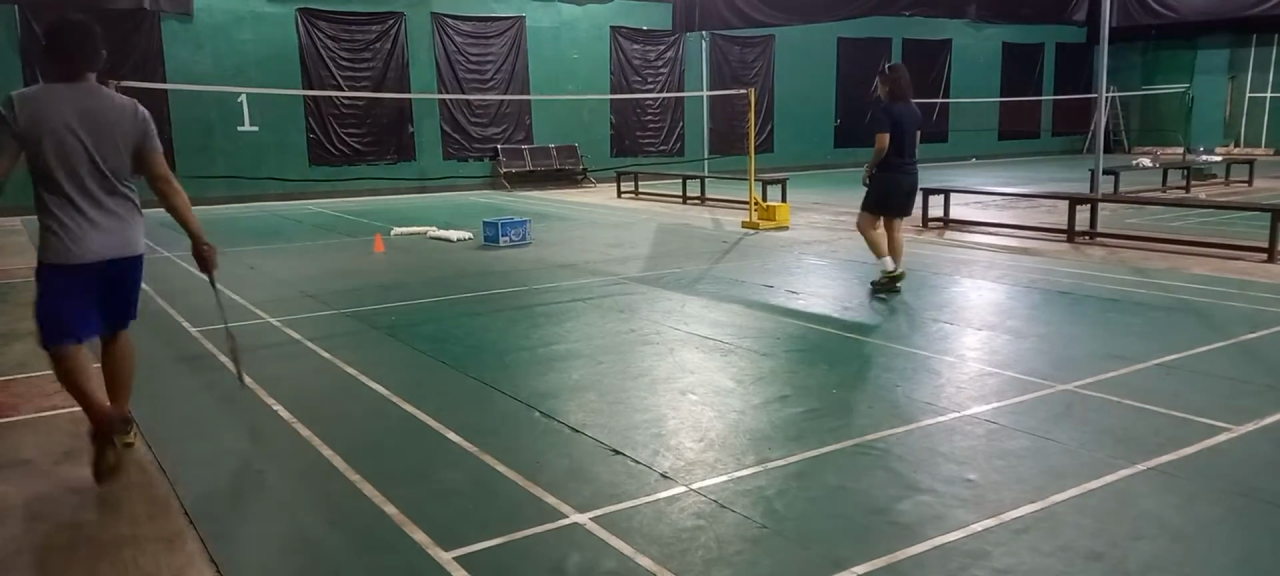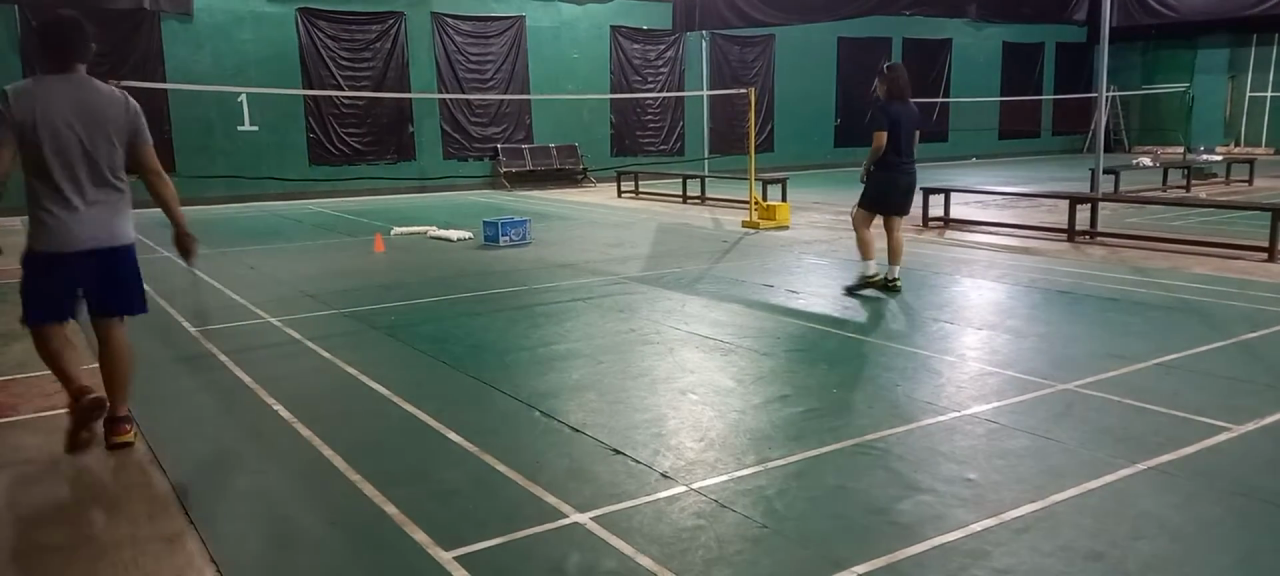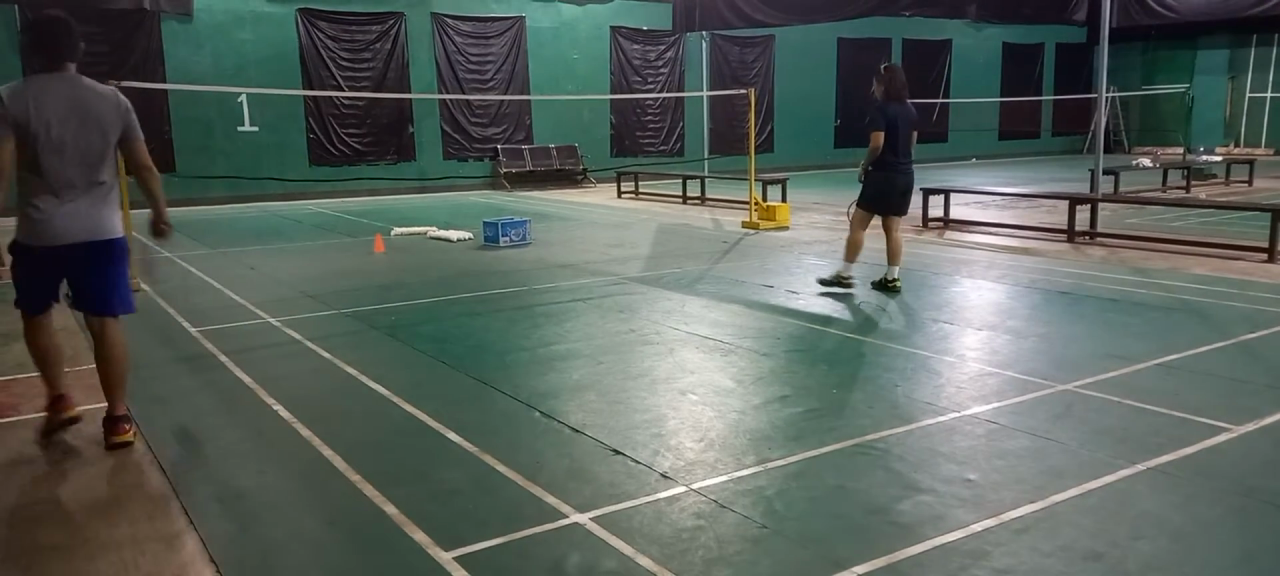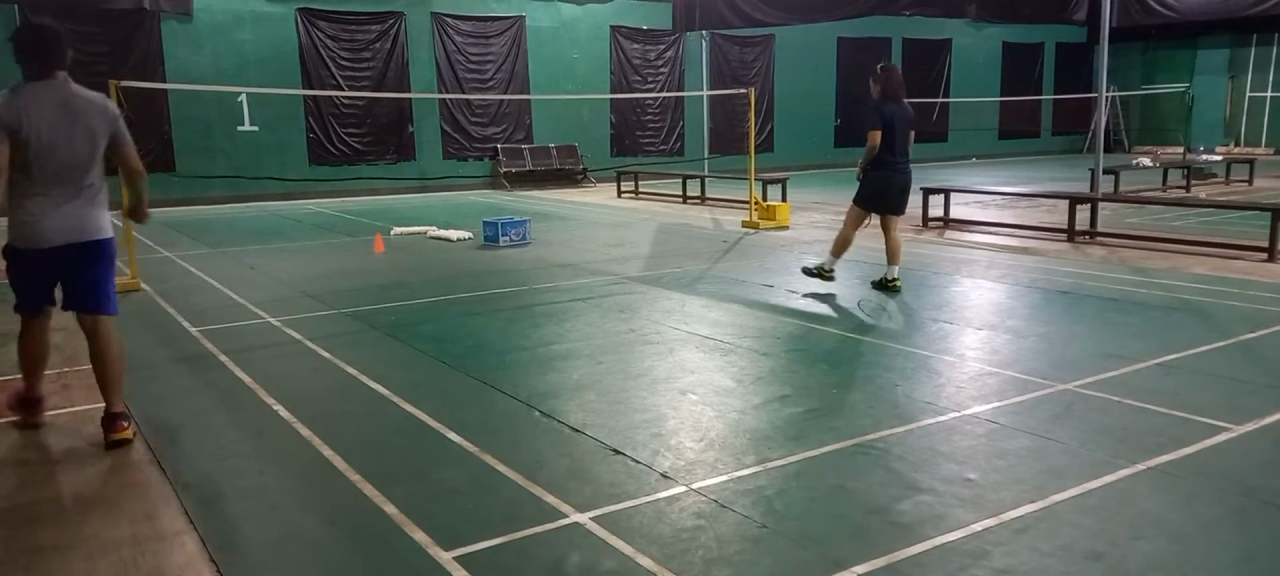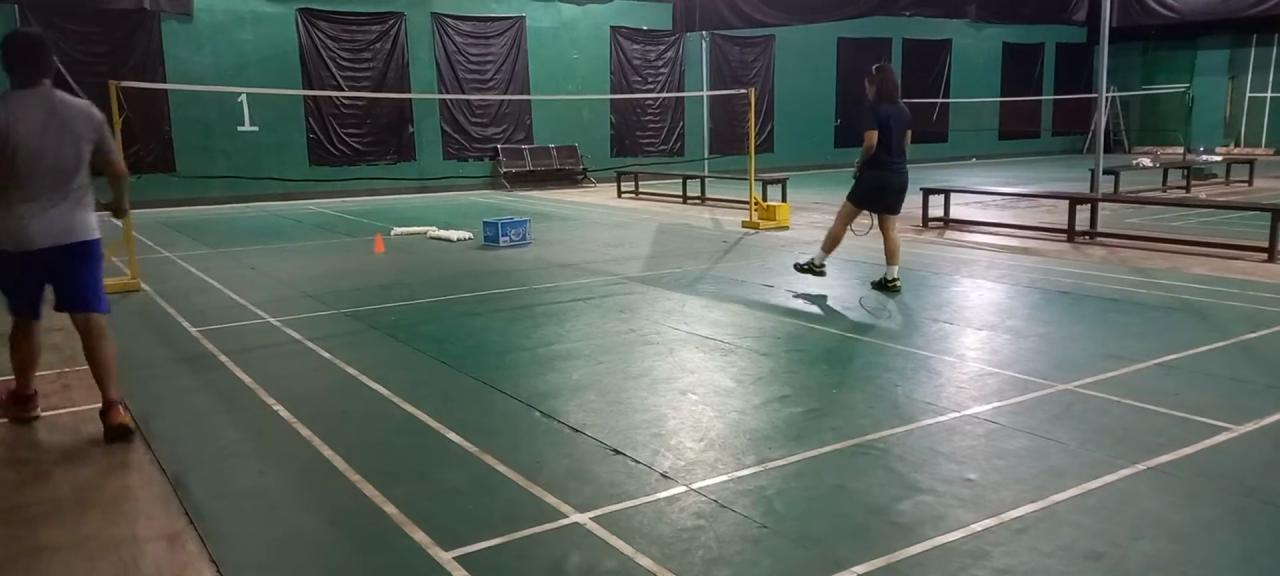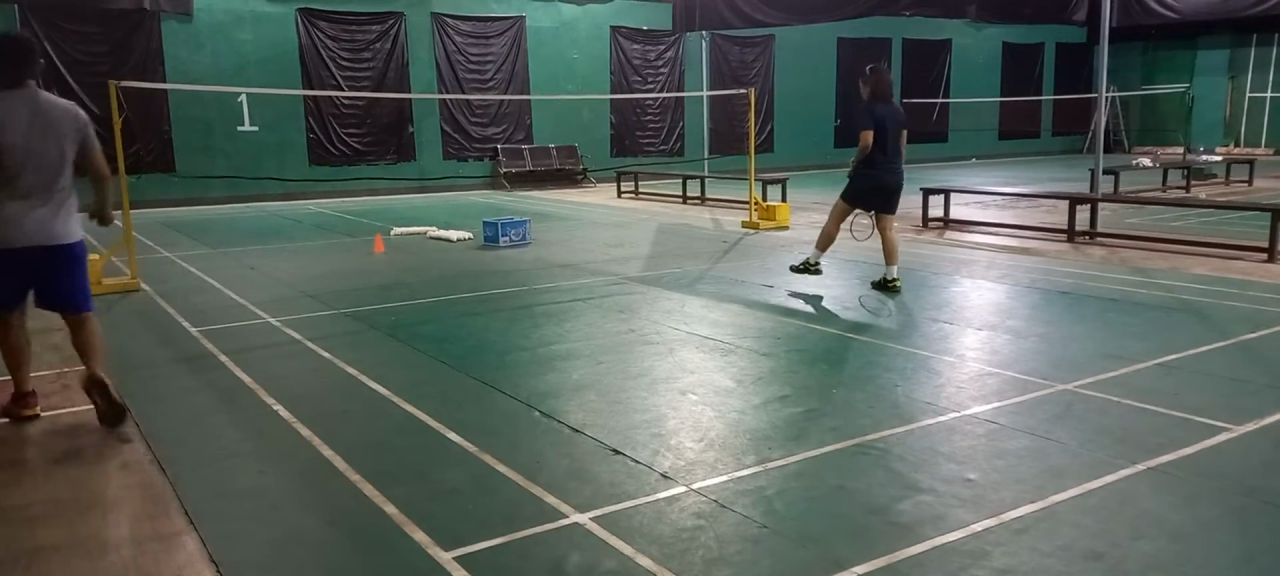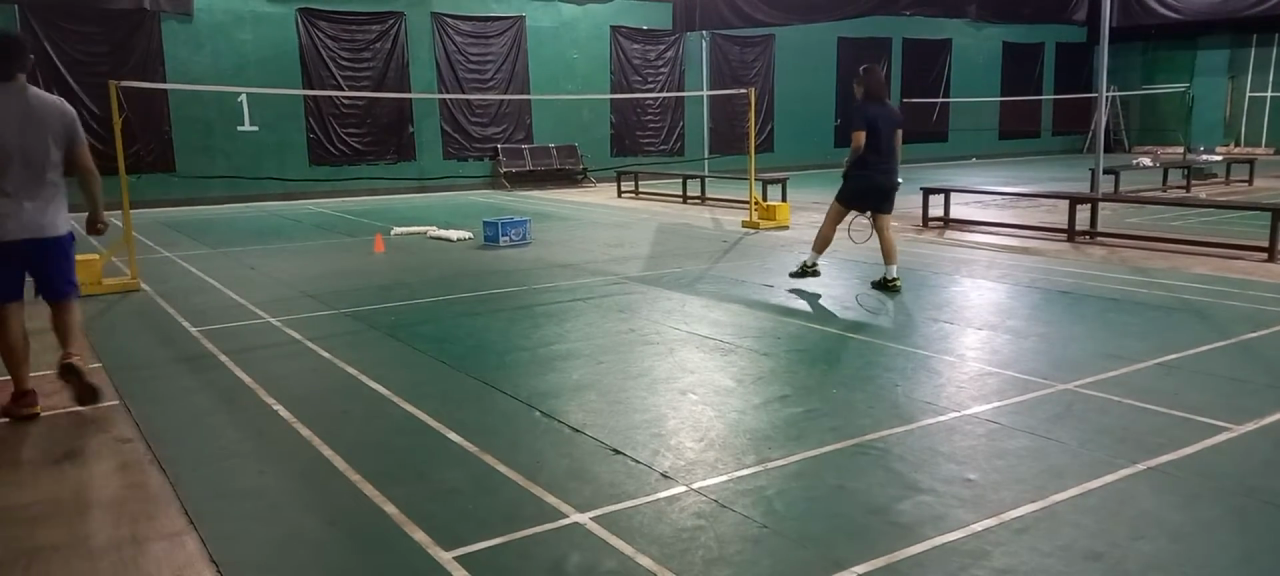
dt=0.1s
person 1, frame 1
right shoulder: (130, 111)
right elbow: (164, 182)
right wrist: (197, 239)
left hip: (64, 252)
right hip: (123, 247)
left knee: (65, 346)
right knee: (115, 335)
left ankle: (103, 412)
right ankle: (119, 421)
person 1, frame 2
right shoulder: (122, 103)
right elbow: (153, 173)
right wrist: (180, 226)
left hip: (54, 240)
right hip: (114, 237)
left knee: (46, 324)
right knee: (111, 326)
left ankle: (82, 394)
right ankle: (119, 418)
person 1, frame 3
right shoulder: (113, 100)
right elbow: (144, 167)
right wrist: (159, 213)
left hip: (41, 234)
right hip: (102, 232)
left knee: (35, 317)
right knee: (106, 323)
left ankle: (60, 399)
right ankle: (118, 418)
person 1, frame 4
right shoulder: (101, 107)
right elbow: (133, 168)
right wrist: (139, 204)
right hip: (91, 233)
left knee: (35, 319)
right knee: (98, 323)
right ankle: (116, 416)
person 1, frame 5
right shoulder: (85, 112)
right elbow: (118, 171)
right wrist: (120, 201)
right hip: (78, 235)
right knee: (92, 319)
right ankle: (114, 406)
person 1, frame 6
right shoulder: (71, 114)
right elbow: (100, 173)
right wrist: (103, 208)
right hip: (61, 235)
right knee: (79, 315)
right ankle: (97, 375)
person 1, frame 7
right shoulder: (58, 108)
right elbow: (86, 169)
right wrist: (97, 212)
right hip: (51, 226)
right knee: (65, 300)
right ankle: (74, 359)
person 2, frame 1
left shoulder: (885, 110)
right shoulder: (913, 110)
left elbow: (882, 146)
right elbow: (914, 143)
left wrist: (868, 168)
left hip: (888, 176)
right hip: (909, 175)
left knee: (866, 225)
right knee: (894, 227)
left ankle: (890, 269)
right ankle: (894, 277)
person 2, frame 2
left shoulder: (883, 109)
right shoulder: (912, 110)
left elbow: (879, 144)
right elbow: (914, 143)
left wrist: (866, 166)
left hip: (886, 175)
right hip: (907, 175)
left knee: (860, 223)
right knee: (894, 227)
left ankle: (869, 274)
right ankle: (892, 278)
person 2, frame 3
left shoulder: (881, 109)
right shoulder: (910, 110)
left elbow: (877, 144)
right elbow: (911, 143)
left wrist: (865, 165)
left hip: (883, 176)
right hip: (905, 176)
left knee: (857, 225)
right knee: (892, 228)
left ankle: (845, 274)
right ankle: (892, 278)
person 2, frame 4
left shoulder: (878, 109)
right shoulder: (907, 110)
left elbow: (874, 144)
right elbow: (909, 143)
left wrist: (863, 165)
left hip: (881, 175)
right hip: (903, 176)
left knee: (851, 224)
right knee: (891, 228)
left ankle: (827, 268)
right ankle: (892, 278)
person 2, frame 5
left shoulder: (874, 109)
right shoulder: (903, 110)
left elbow: (871, 143)
right elbow: (906, 144)
left wrist: (860, 163)
left hip: (876, 175)
right hip: (899, 176)
left knee: (842, 220)
right knee: (889, 228)
left ankle: (818, 263)
right ankle: (892, 278)
person 2, frame 6
left shoulder: (869, 109)
right shoulder: (898, 111)
left elbow: (866, 143)
right elbow: (902, 144)
left wrist: (855, 163)
left hip: (870, 175)
right hip: (894, 176)
left knee: (835, 218)
right knee: (887, 228)
left ankle: (813, 262)
right ankle: (891, 278)
person 2, frame 7
left shoulder: (861, 110)
right shoulder: (893, 111)
left elbow: (858, 144)
right elbow: (897, 145)
left wrist: (849, 162)
right wrist: (895, 173)
left hip: (863, 175)
right hip: (887, 176)
left knee: (831, 221)
right knee: (883, 228)
left ankle: (810, 265)
right ankle: (891, 277)
